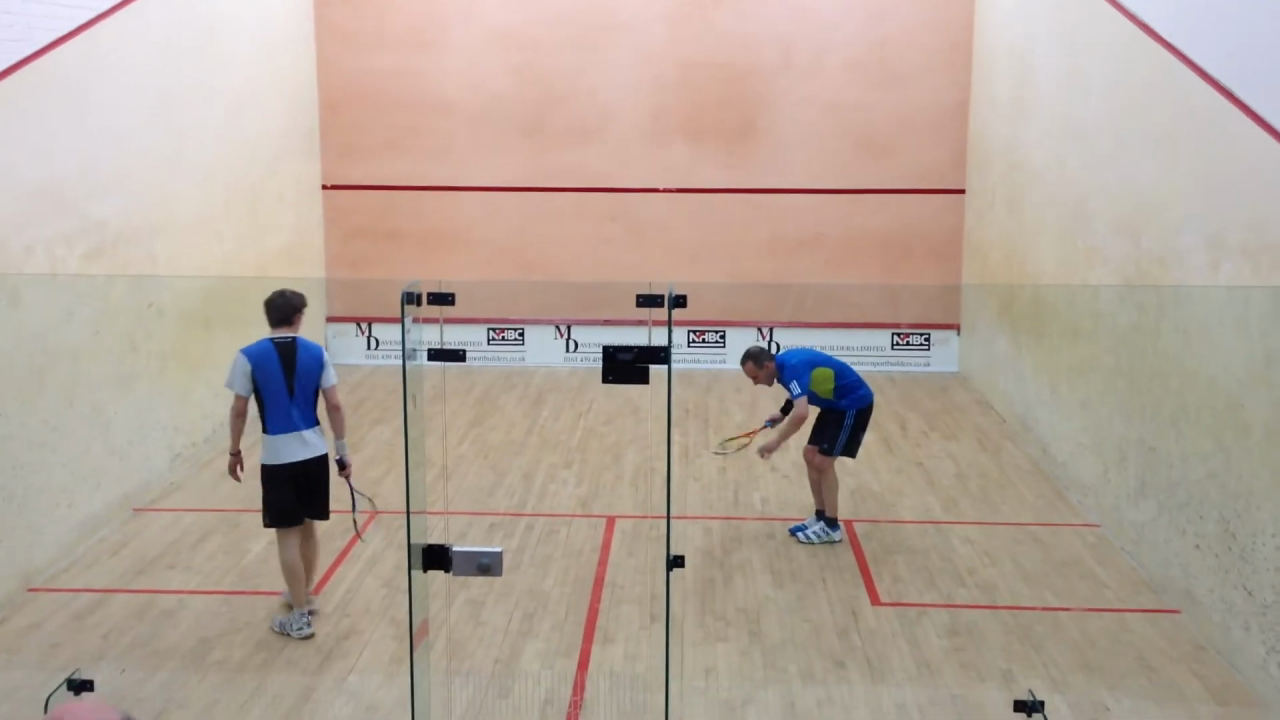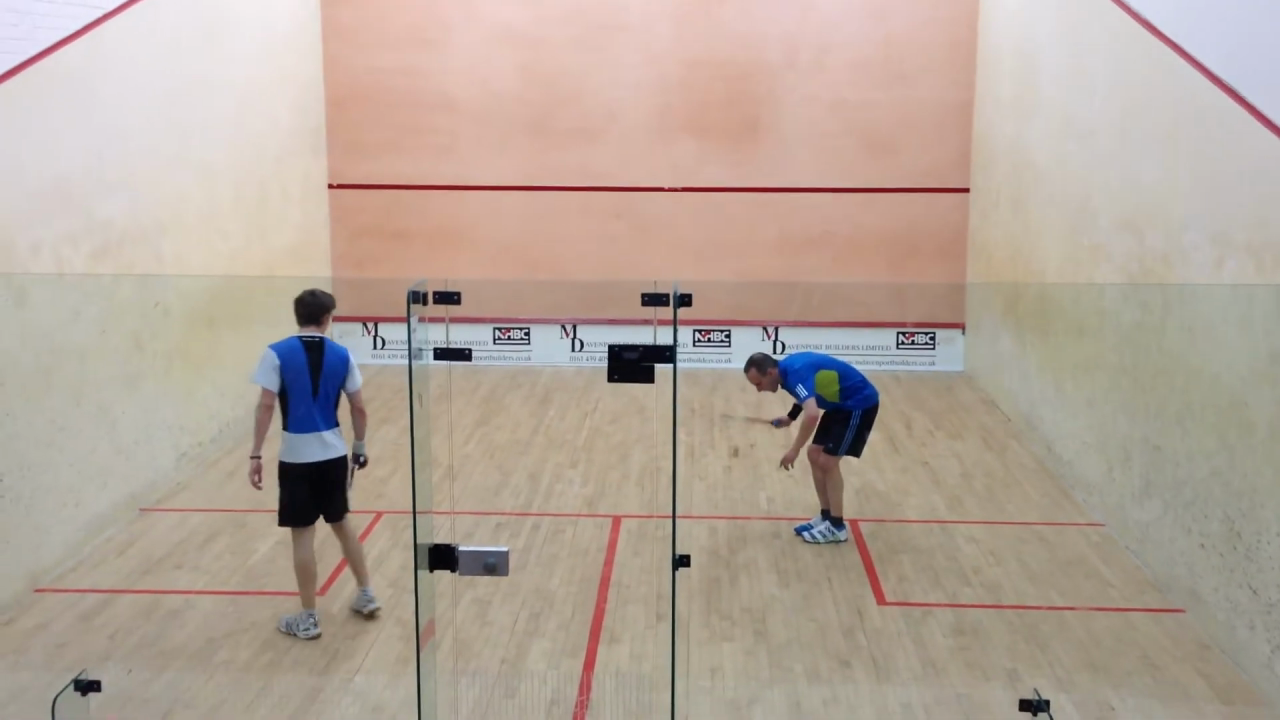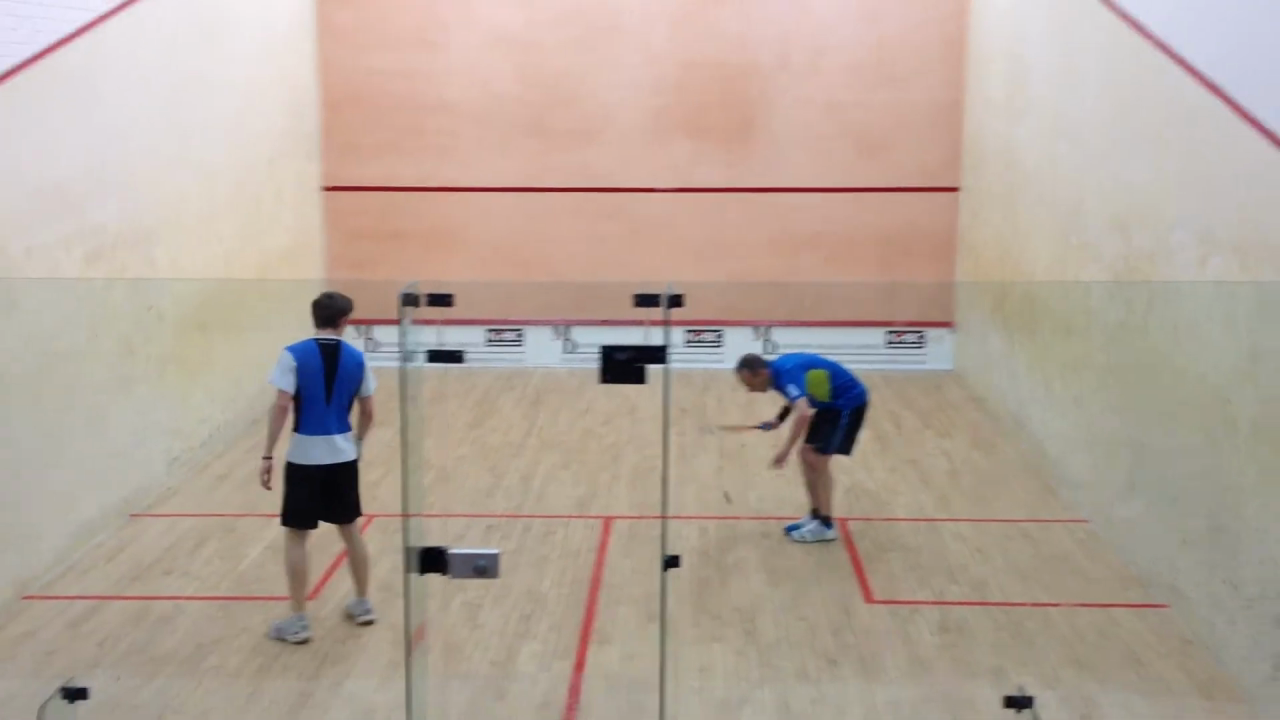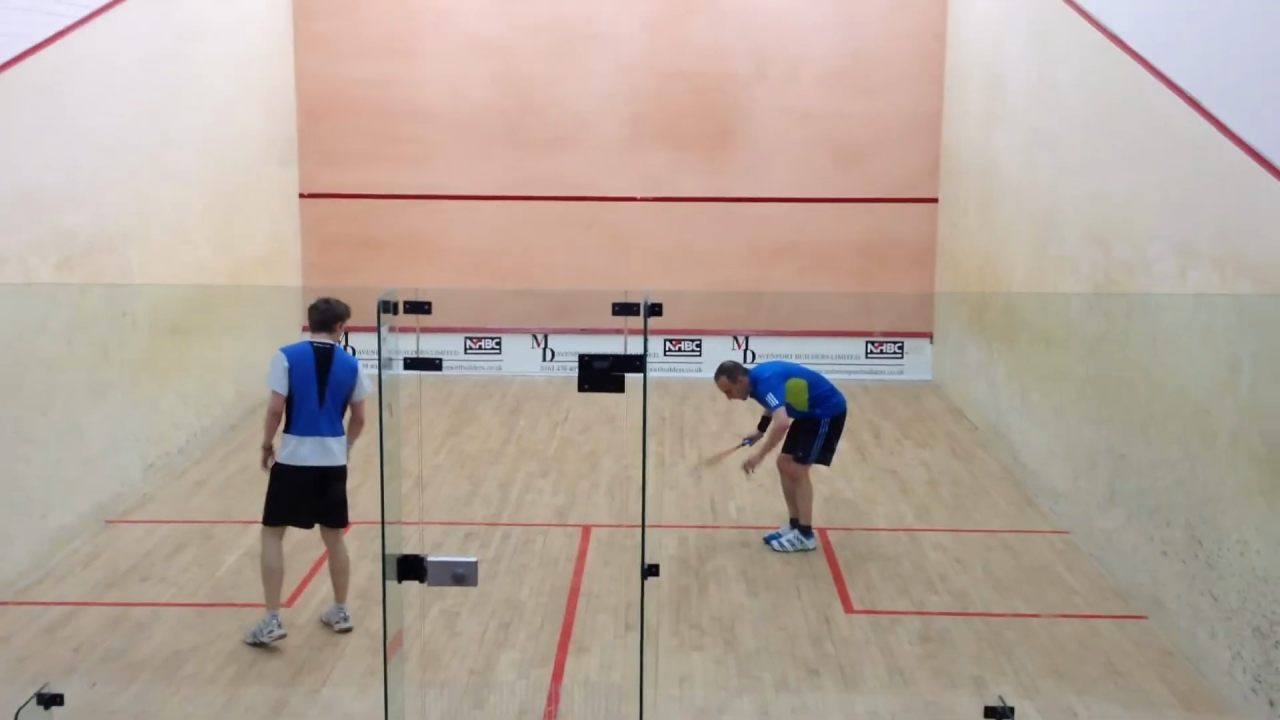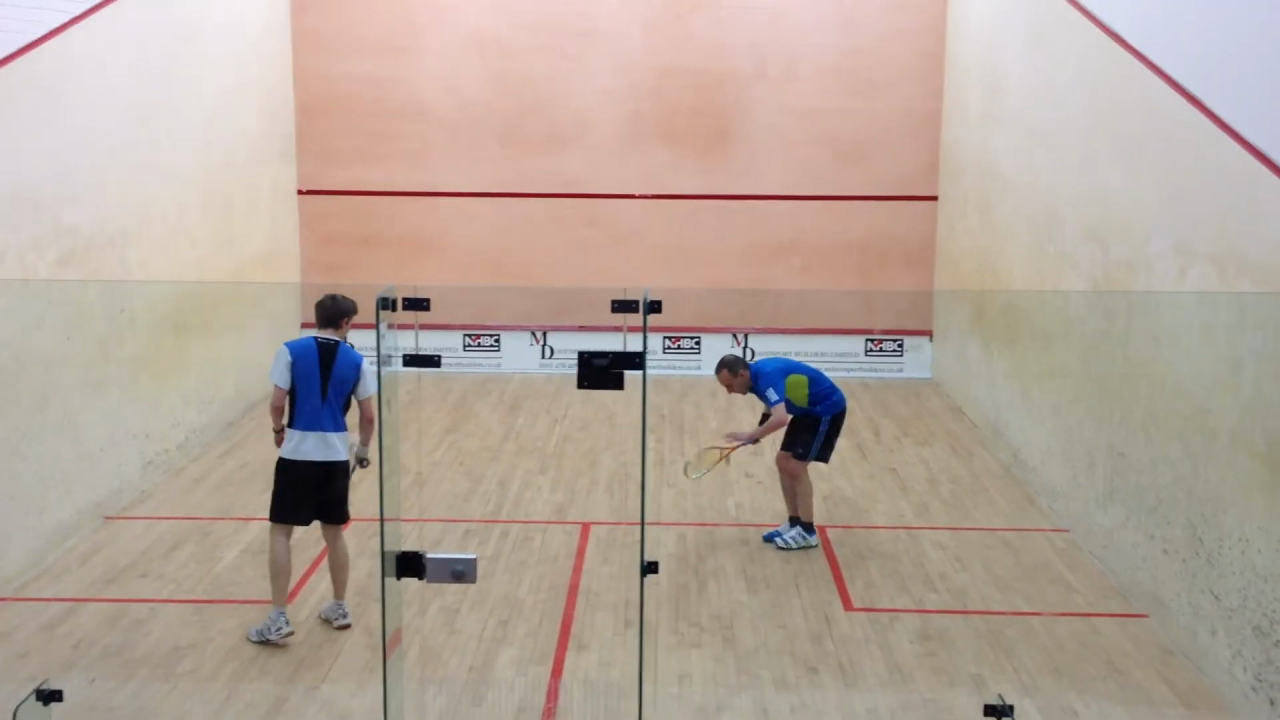
dt=0.2s
person 1, frame 1
left shoulder: (249, 356)
right shoulder: (316, 353)
left elbow: (239, 411)
right elbow: (334, 406)
left wrist: (234, 451)
right wrist: (343, 451)
left hip: (277, 457)
right hip: (314, 452)
left knee: (288, 535)
right knee: (307, 526)
left ankle: (299, 617)
right ankle: (305, 595)
person 1, frame 2
left shoulder: (277, 353)
right shoulder: (342, 355)
left elbow: (266, 406)
right elbow: (358, 408)
left wrist: (255, 455)
right wrist: (360, 448)
left hip: (296, 456)
right hip: (334, 453)
left knee: (302, 534)
right knee: (342, 524)
left ankle: (307, 618)
right ankle: (366, 595)
person 1, frame 3
left shoulder: (294, 355)
right shoulder: (357, 358)
left elbow: (281, 407)
right elbow: (368, 413)
left wrist: (267, 456)
left hip: (305, 458)
right hip: (343, 456)
left knee: (297, 538)
right knee: (350, 529)
left ankle: (298, 621)
right ankle: (363, 604)
person 1, frame 4
left shoulder: (287, 356)
right shoulder: (350, 364)
left elbow: (276, 409)
right elbow: (359, 419)
left wrist: (266, 445)
left hip: (293, 459)
right hip: (333, 460)
left knee: (272, 534)
right knee: (334, 537)
left ankle: (271, 620)
right ankle: (340, 611)
person 1, frame 5
left shoulder: (291, 350)
right shoulder: (356, 360)
left elbow: (277, 403)
right elbow: (369, 416)
left wrist: (278, 428)
right wrist: (363, 449)
left hip: (297, 454)
right hip: (335, 456)
left knee: (280, 533)
right knee: (334, 533)
left ankle: (279, 618)
right ankle: (339, 608)
person 2, frame 1
left shoulder: (792, 367)
right shoulder: (784, 362)
left elbow: (801, 414)
right elbow: (798, 395)
left wrist: (776, 442)
right wrist: (783, 413)
left hip: (853, 403)
right hip: (837, 403)
left knee: (823, 461)
right knee: (810, 455)
left ankle: (831, 526)
right ankle: (820, 517)
person 2, frame 2
left shoulder: (796, 372)
right shoulder: (787, 367)
left elbow: (812, 415)
left wrist: (794, 450)
right wrist: (790, 417)
left hip: (859, 403)
right hip: (842, 403)
left knee: (828, 461)
right knee: (815, 454)
left ankle: (836, 526)
right ankle: (826, 516)
person 2, frame 3
left shoulder: (787, 373)
right shoulder: (778, 368)
left elbow: (804, 414)
right elbow: (797, 398)
left wrist: (786, 449)
right wrist: (780, 419)
left hip: (849, 402)
right hip: (832, 402)
left knee: (818, 459)
right knee: (806, 454)
left ankle: (825, 525)
right ankle: (816, 516)
person 2, frame 4
left shoulder: (766, 381)
right shoulder: (757, 378)
left elbow: (782, 423)
right elbow: (773, 406)
left wrist: (759, 455)
right wrist: (761, 430)
left hip: (827, 411)
right hip: (809, 412)
left knee: (797, 470)
right knee: (785, 464)
left ankle: (805, 535)
right ankle: (795, 526)
person 2, frame 5
left shoulder: (767, 376)
right shoulder: (757, 374)
left elbow: (780, 419)
right elbow: (772, 402)
left wrist: (748, 435)
right wrist: (759, 429)
left hip: (827, 409)
right hip: (808, 409)
left knee: (796, 467)
right knee: (783, 461)
left ankle: (807, 531)
right ankle: (794, 523)
